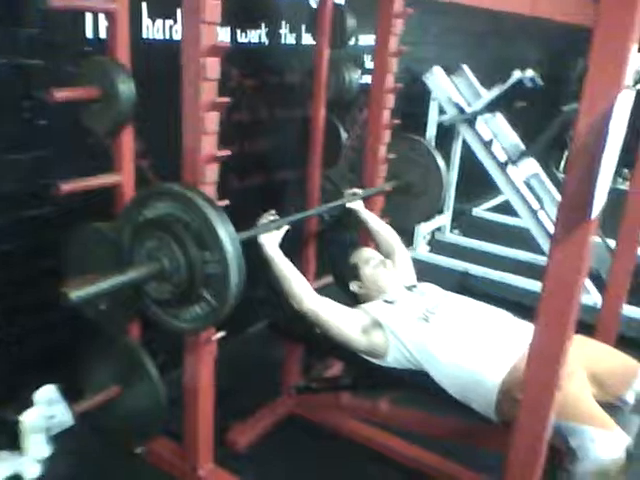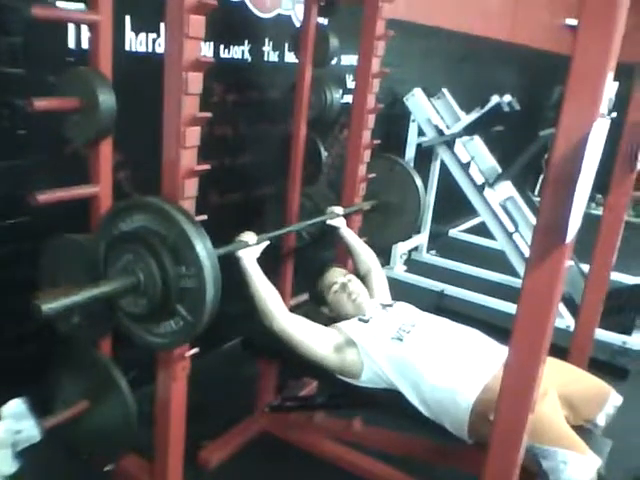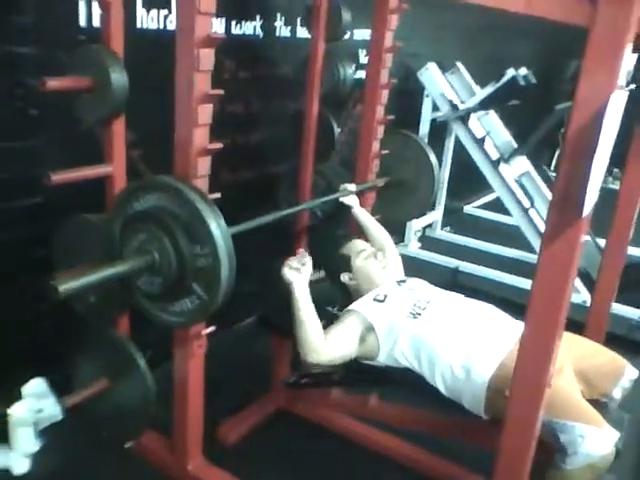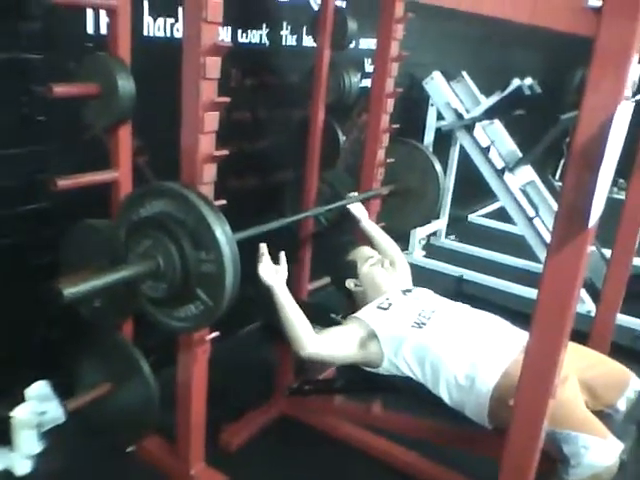
dt=1s
person 1, frame 1
left shoulder: (409, 287)
right shoulder: (369, 323)
left elbow: (398, 248)
right elbow: (307, 303)
left wrist: (363, 213)
right wrist: (271, 247)
left hip: (535, 341)
right hip: (509, 376)
person 1, frame 2
left shoulder: (385, 307)
right shoulder: (342, 342)
left elbow: (373, 267)
right elbow: (280, 321)
left wrist: (343, 230)
right wrist: (248, 262)
left hip: (510, 362)
right hip: (484, 395)
left knee: (614, 410)
person 1, frame 3
left shoulder: (400, 284)
right shoulder: (362, 319)
left elbow: (387, 247)
right elbow: (316, 353)
left wrist: (357, 209)
right wrist: (299, 285)
left hip: (523, 338)
right hip: (498, 371)
right knee: (592, 447)
person 1, frame 4
left shoulder: (407, 294)
right shoulder: (365, 329)
left elbow: (397, 257)
right elbow: (309, 346)
left wrist: (364, 220)
right wrist: (277, 286)
left hip: (528, 348)
right hip: (502, 381)
